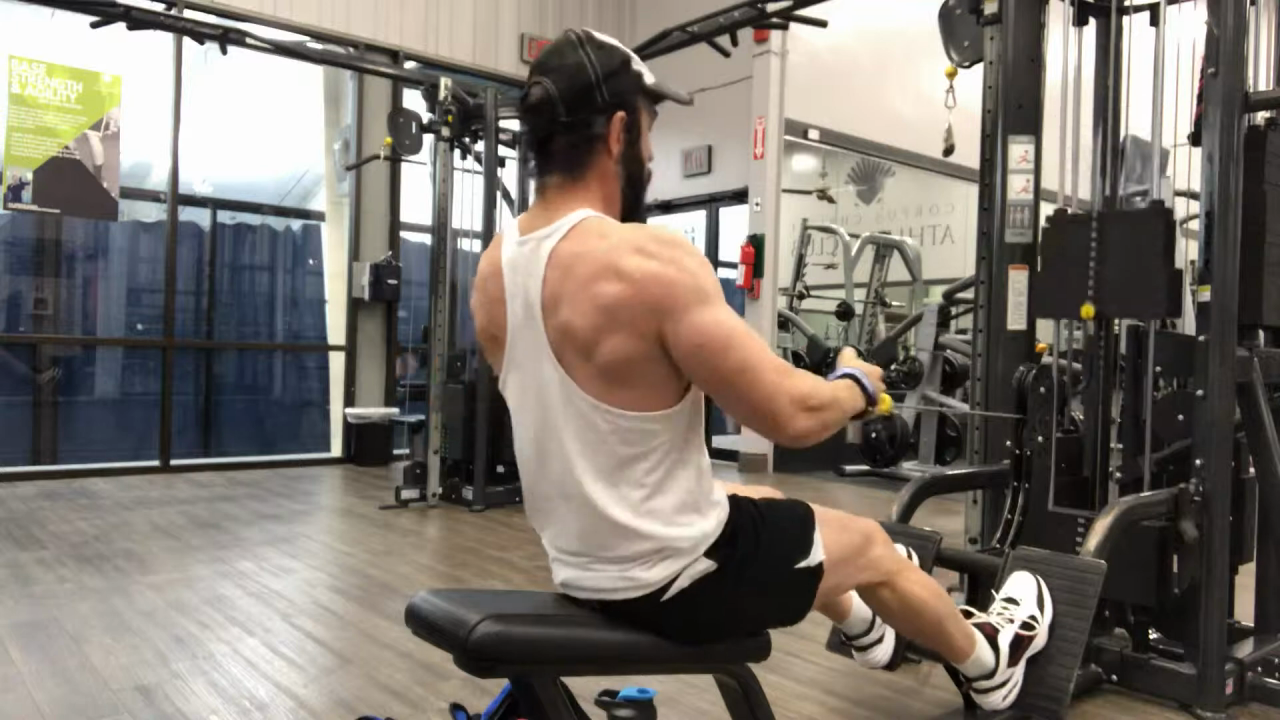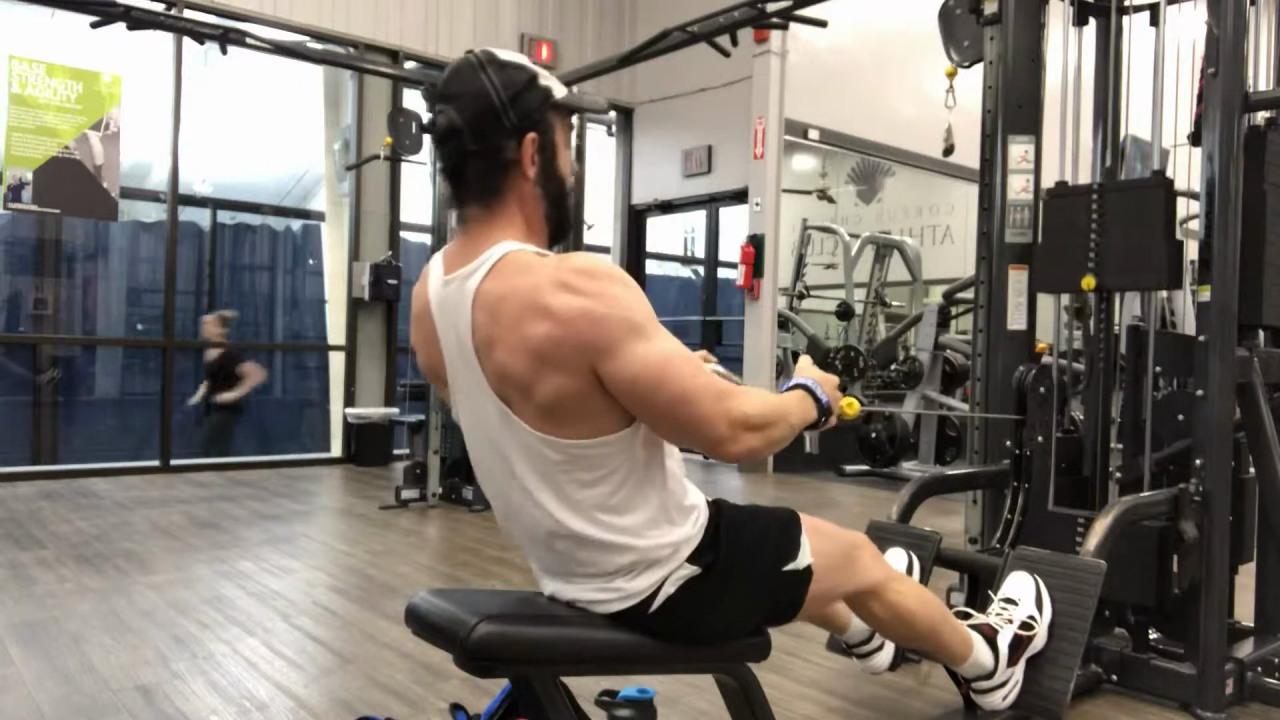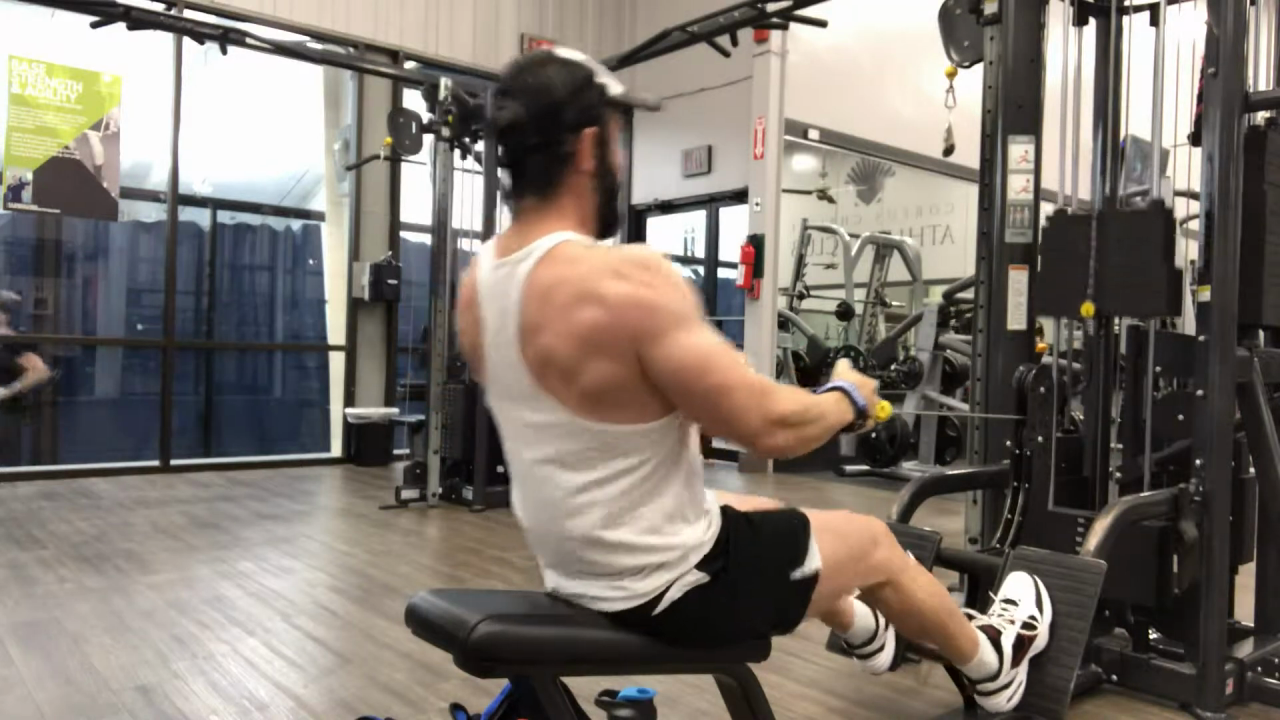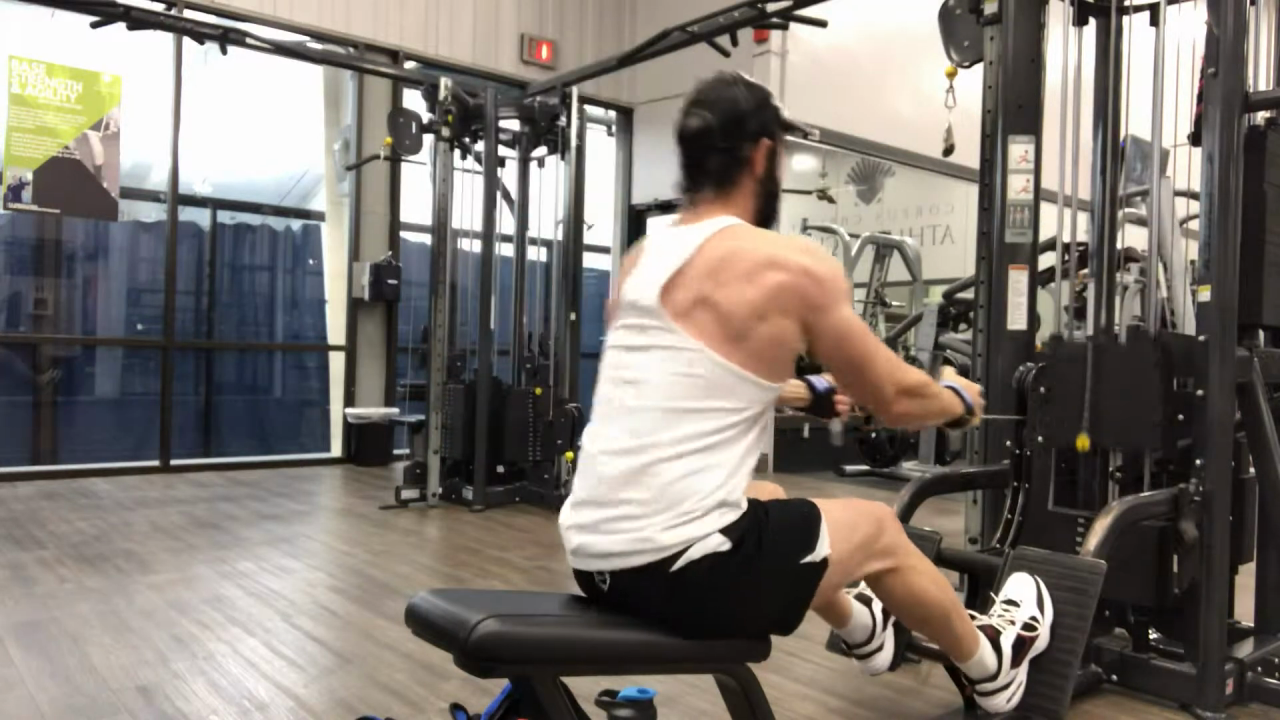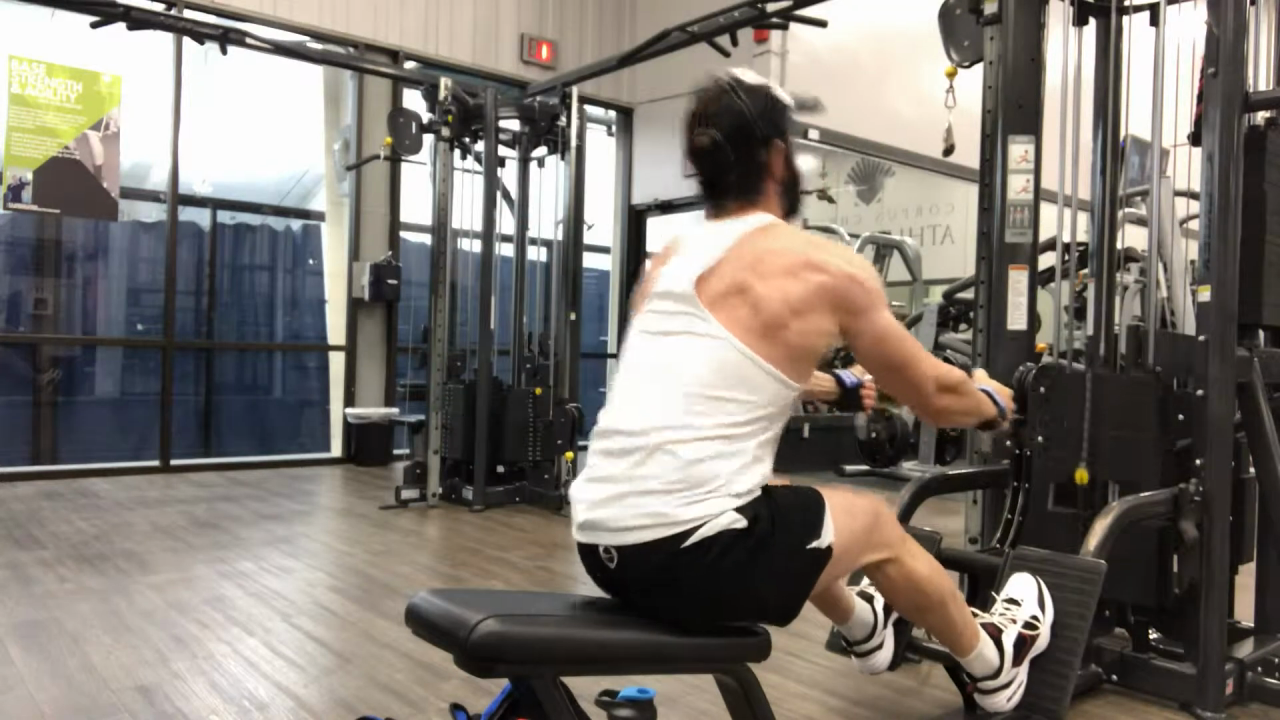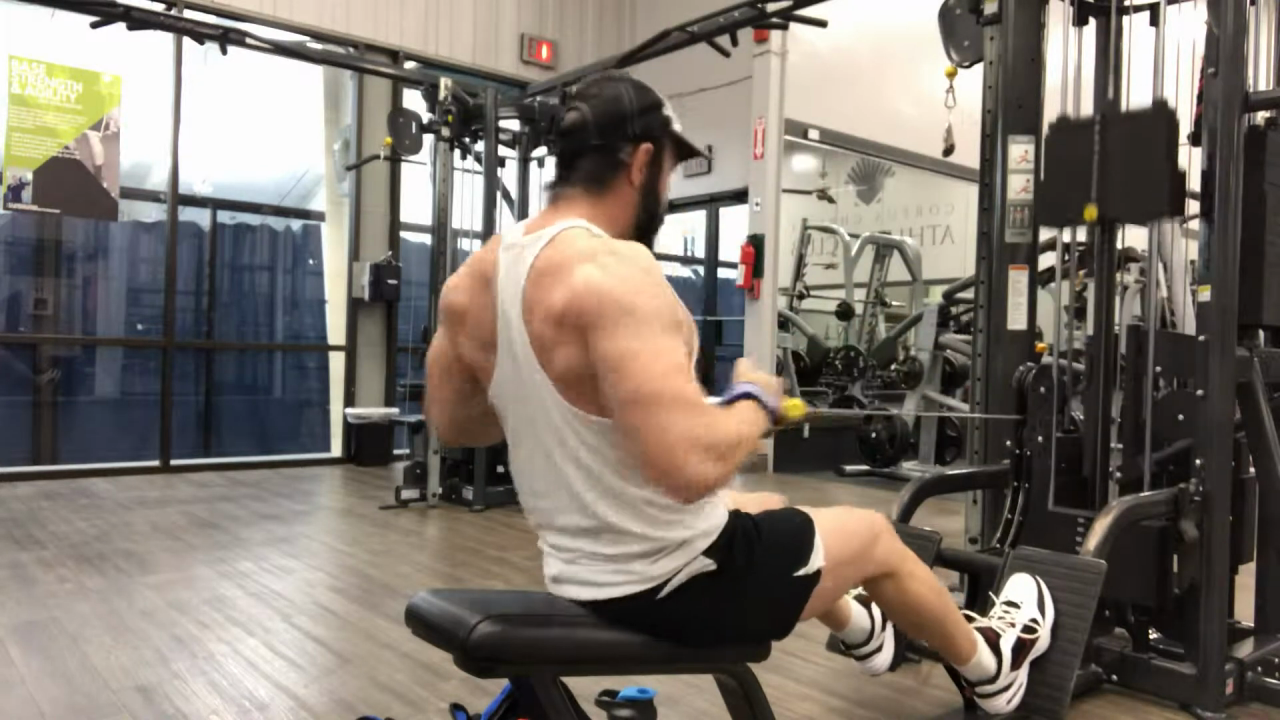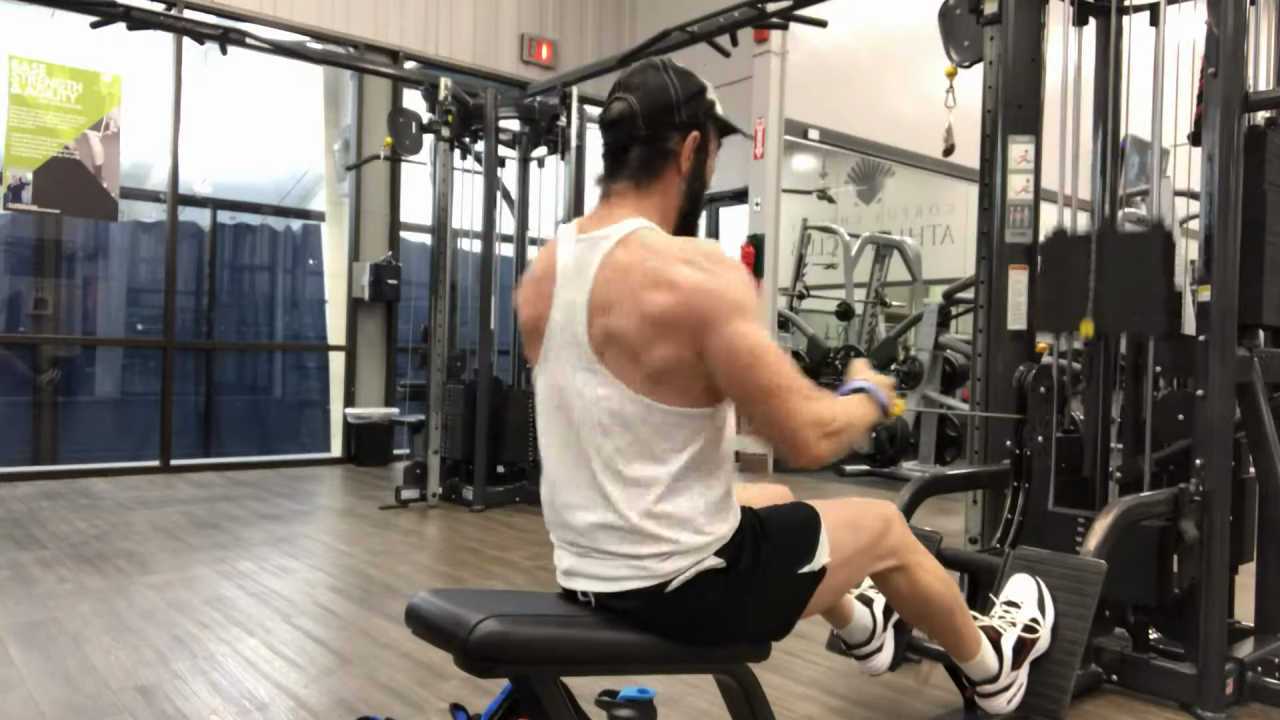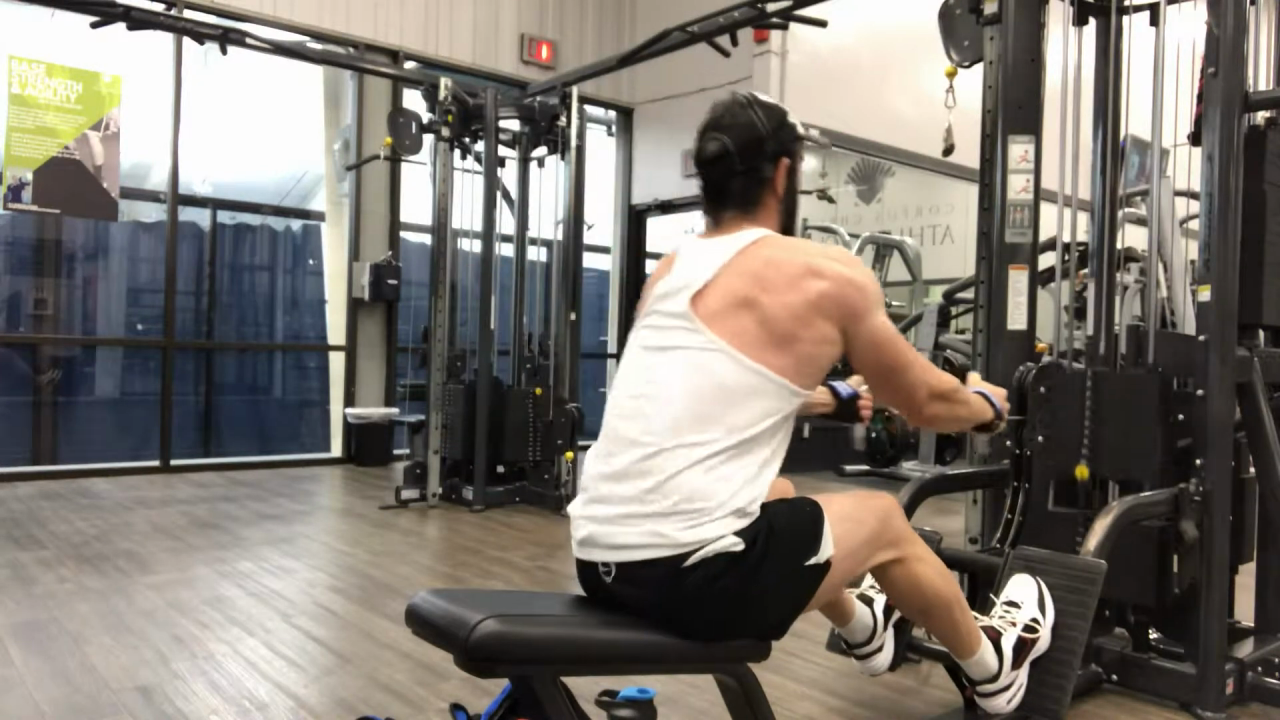
dt=0.5s
person 1, frame 1
left shoulder: (496, 265)
right shoulder: (644, 261)
right elbow: (793, 414)
right wrist: (857, 384)
left hip: (583, 567)
right hip: (671, 579)
left knee: (769, 506)
right knee: (867, 544)
left ankle: (863, 625)
right ankle: (988, 663)
person 1, frame 2
left shoulder: (432, 292)
right shoulder: (573, 292)
right elbow: (734, 431)
left wrist: (665, 374)
right wrist: (811, 396)
left hip: (573, 574)
right hip: (658, 582)
left knee: (761, 535)
right knee: (853, 555)
left ankle: (863, 632)
right ankle: (987, 662)
person 1, frame 3
left shoulder: (478, 285)
right shoulder: (624, 283)
right elbow: (768, 429)
left wrist: (698, 382)
right wrist: (850, 400)
left hip: (577, 575)
right hip: (662, 589)
left knee: (761, 513)
right knee: (867, 541)
left ankle: (865, 630)
right ankle: (992, 664)
person 1, frame 4
left shoulder: (640, 257)
right shoulder: (788, 265)
right elbow: (895, 398)
left wrist: (807, 392)
right wrist: (958, 400)
left hip: (594, 557)
right hip: (681, 566)
left knee: (767, 501)
right knee: (876, 529)
left ankle: (862, 627)
right ankle: (991, 667)
person 1, frame 5
left shoulder: (671, 255)
right shoulder: (822, 268)
right elbow: (934, 393)
left wrist: (843, 388)
right wrist: (990, 401)
left hip: (601, 541)
right hip: (689, 549)
left knee: (782, 507)
right knee: (872, 524)
left ankle: (863, 627)
right ankle: (991, 664)
person 1, frame 6
left shoulder: (473, 278)
right shoulder: (610, 272)
left elbow: (451, 424)
right elbow: (692, 465)
right wrist: (752, 403)
left hip: (581, 575)
right hip: (670, 582)
left knee: (768, 509)
right knee: (870, 533)
left ankle: (863, 628)
right ankle: (991, 667)
person 1, frame 7
left shoulder: (544, 267)
right shoulder: (690, 274)
right elbow: (809, 439)
right wrist: (868, 398)
left hip: (585, 574)
right hip: (680, 588)
left knee: (769, 499)
right knee: (880, 525)
left ankle: (864, 628)
person 1, frame 8
left shoulder: (670, 267)
right shoulder: (827, 274)
right elbow: (926, 401)
left wrist: (833, 397)
right wrist: (986, 404)
left hip: (599, 558)
right hip: (692, 570)
left knee: (778, 496)
right knee: (882, 520)
left ankle: (865, 628)
right ankle: (992, 669)
